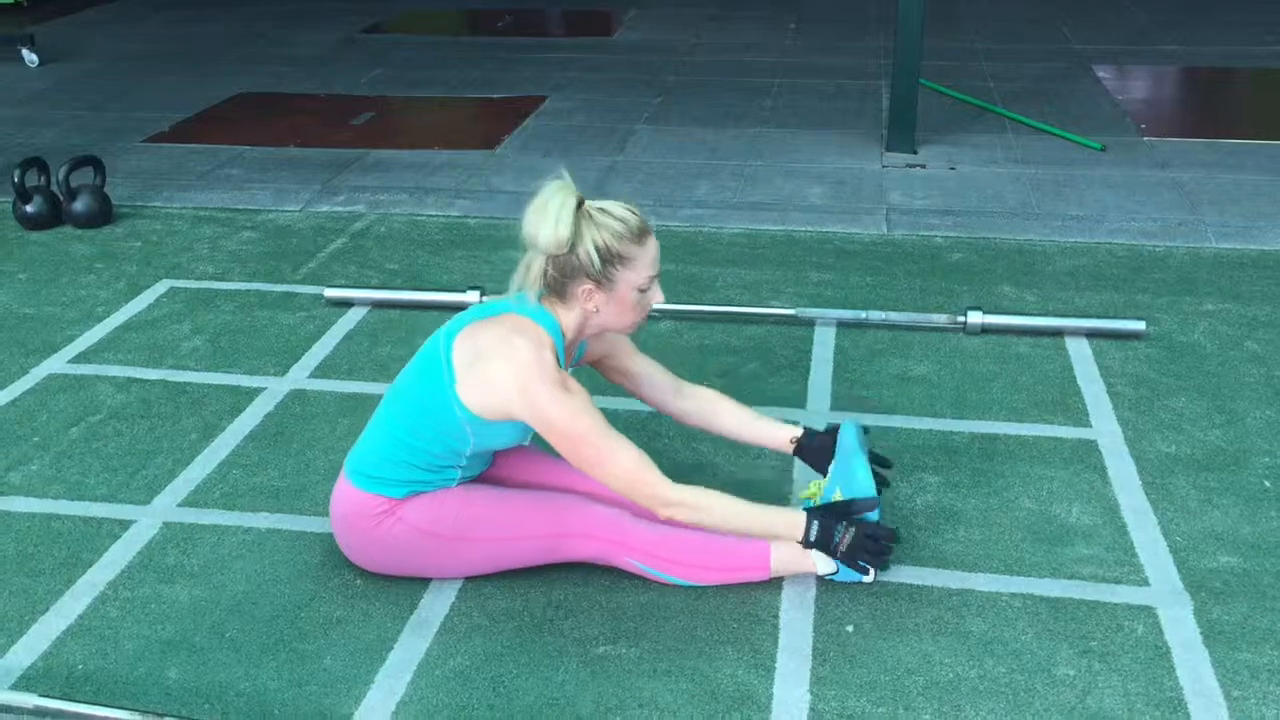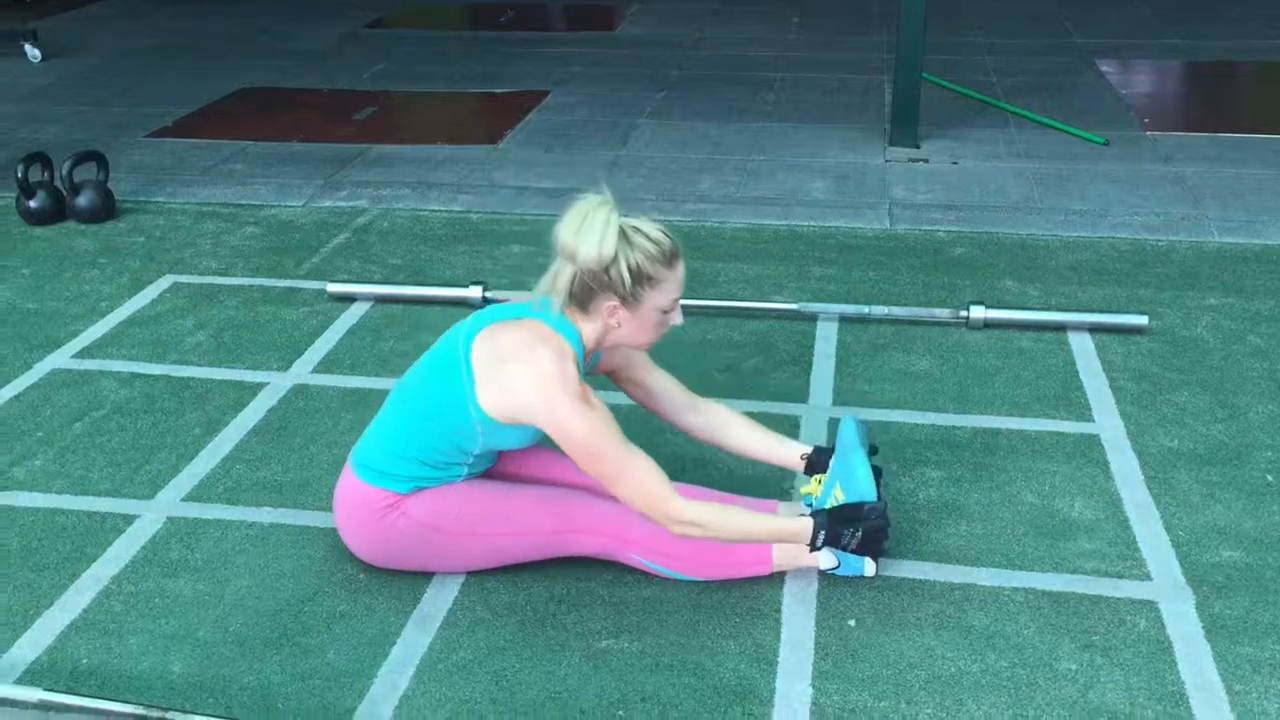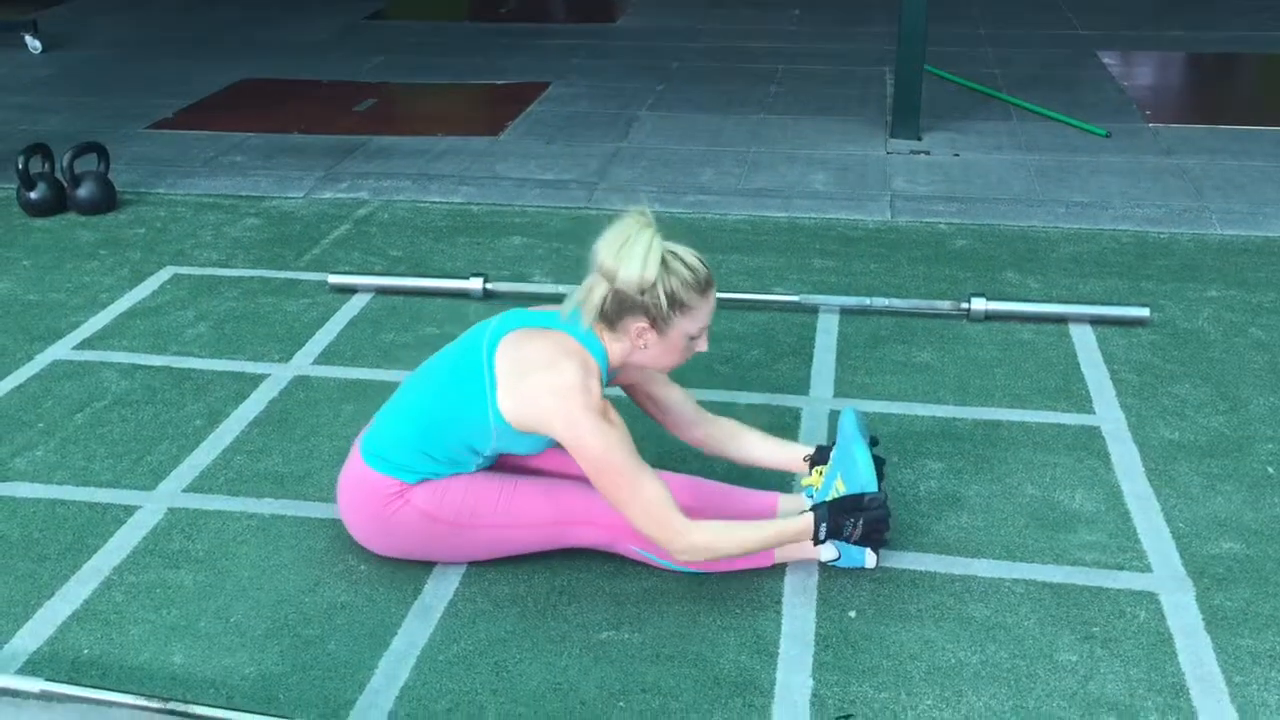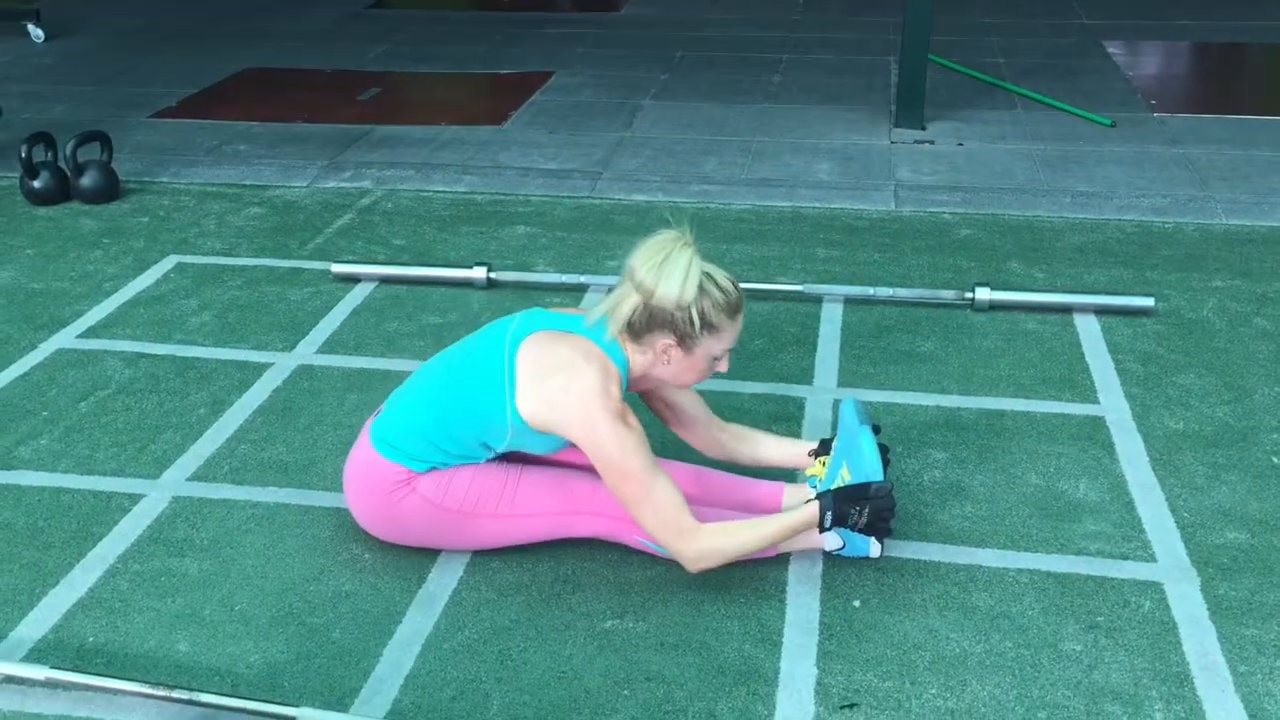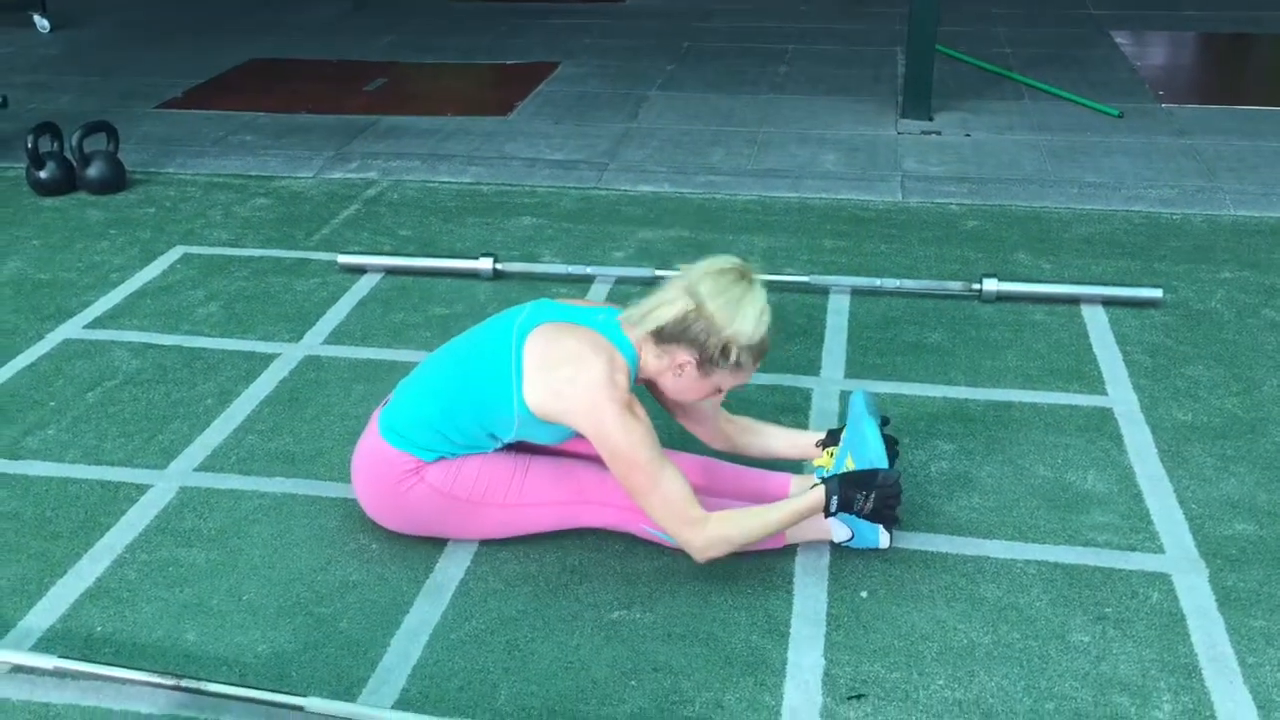
dt=0.3s
person 1, frame 1
left shoulder: (575, 325)
right shoulder: (529, 368)
left elbow: (684, 397)
right elbow: (665, 501)
left wrist: (801, 441)
right wrist: (807, 531)
right hip: (384, 514)
left knee: (612, 493)
right knee: (596, 530)
left ankle: (805, 512)
right ankle: (814, 561)
person 1, frame 2
left shoulder: (582, 329)
right shoulder: (550, 378)
left elbow: (698, 413)
right elbow: (676, 517)
left wrist: (809, 458)
right wrist: (815, 532)
right hip: (388, 510)
left knee: (621, 492)
right knee: (601, 526)
left ankle: (799, 509)
right ankle: (817, 553)
person 1, frame 3
left shoulder: (602, 338)
right shoulder: (572, 391)
left elbow: (705, 429)
right elbow: (681, 541)
left wrist: (813, 457)
right wrist: (817, 526)
left hip: (436, 452)
right hip: (390, 498)
left knee: (627, 484)
right knee: (601, 517)
left ankle: (806, 498)
person 1, frame 4
left shoulder: (616, 340)
right shoulder: (594, 397)
left elbow: (716, 437)
right elbow: (692, 548)
left wrist: (816, 454)
right wrist: (821, 515)
left hip: (418, 437)
right hip: (395, 486)
left knee: (637, 478)
right knee: (608, 508)
left ankle: (808, 493)
person 1, frame 5
left shoulder: (632, 332)
right shoulder: (604, 390)
left elbow: (723, 432)
right elbow: (700, 538)
left wrist: (823, 444)
right wrist: (826, 498)
left hip: (431, 426)
right hip: (402, 474)
left knee: (648, 468)
right knee: (614, 500)
